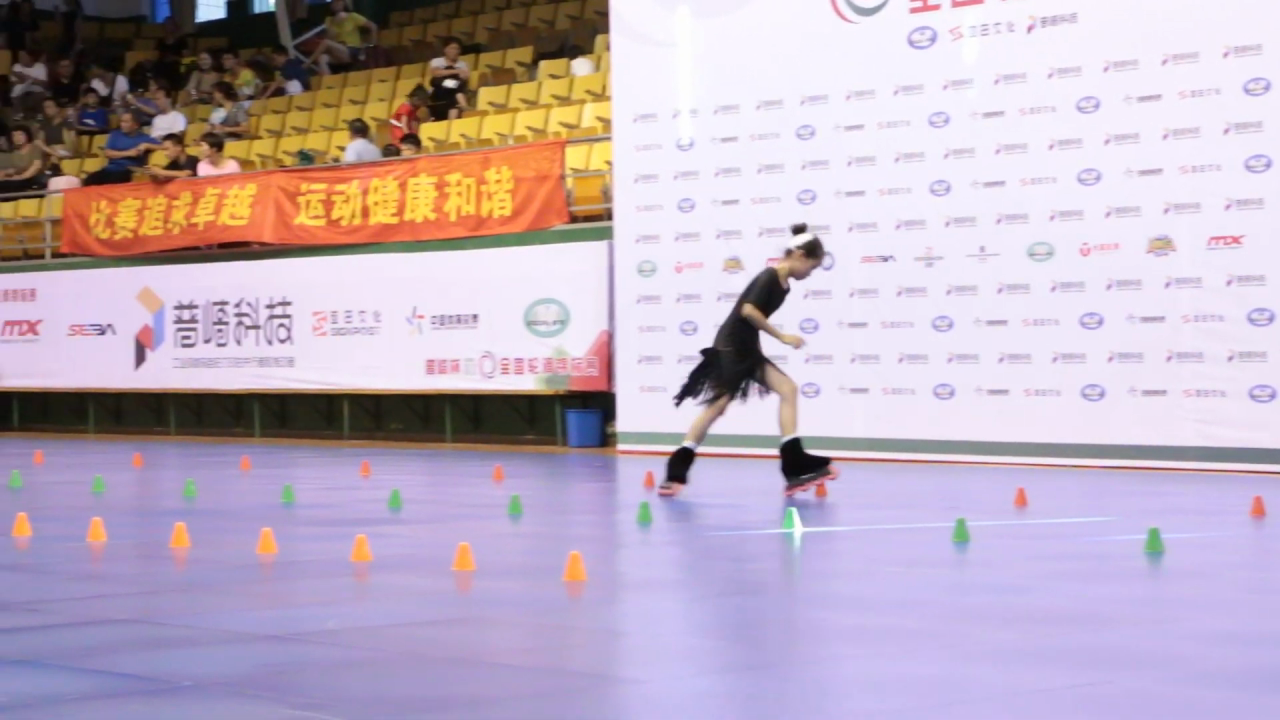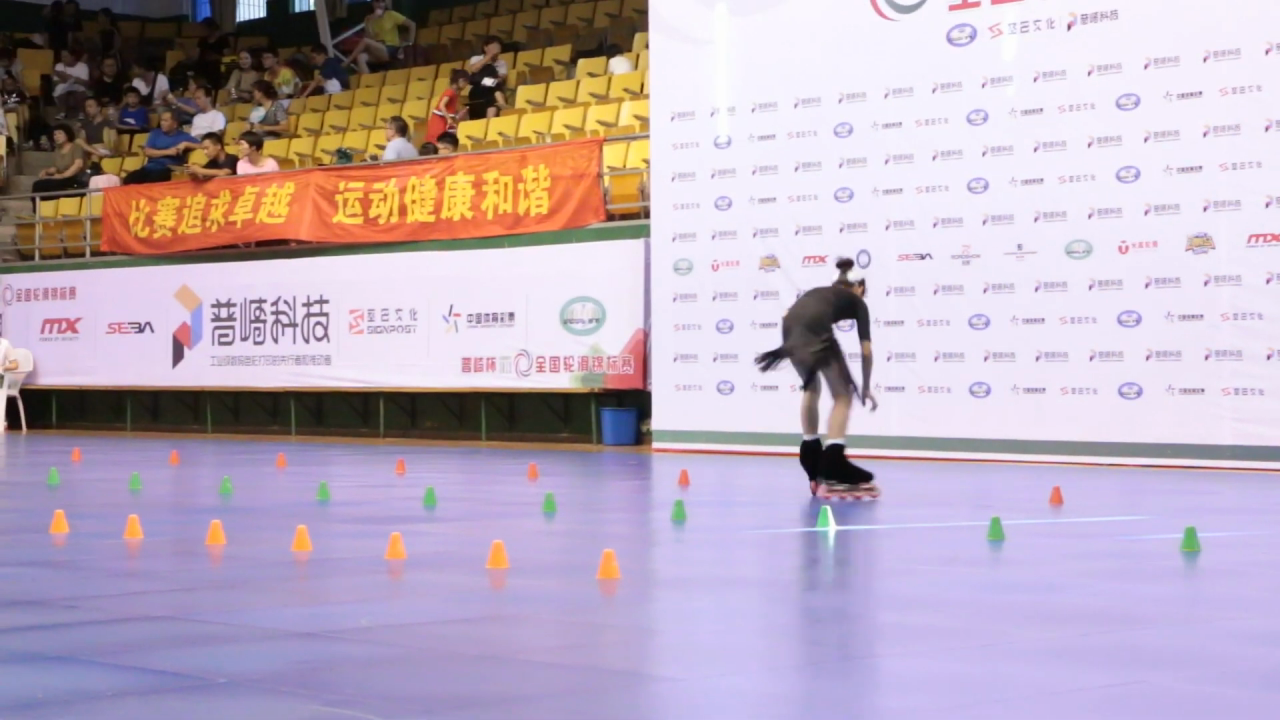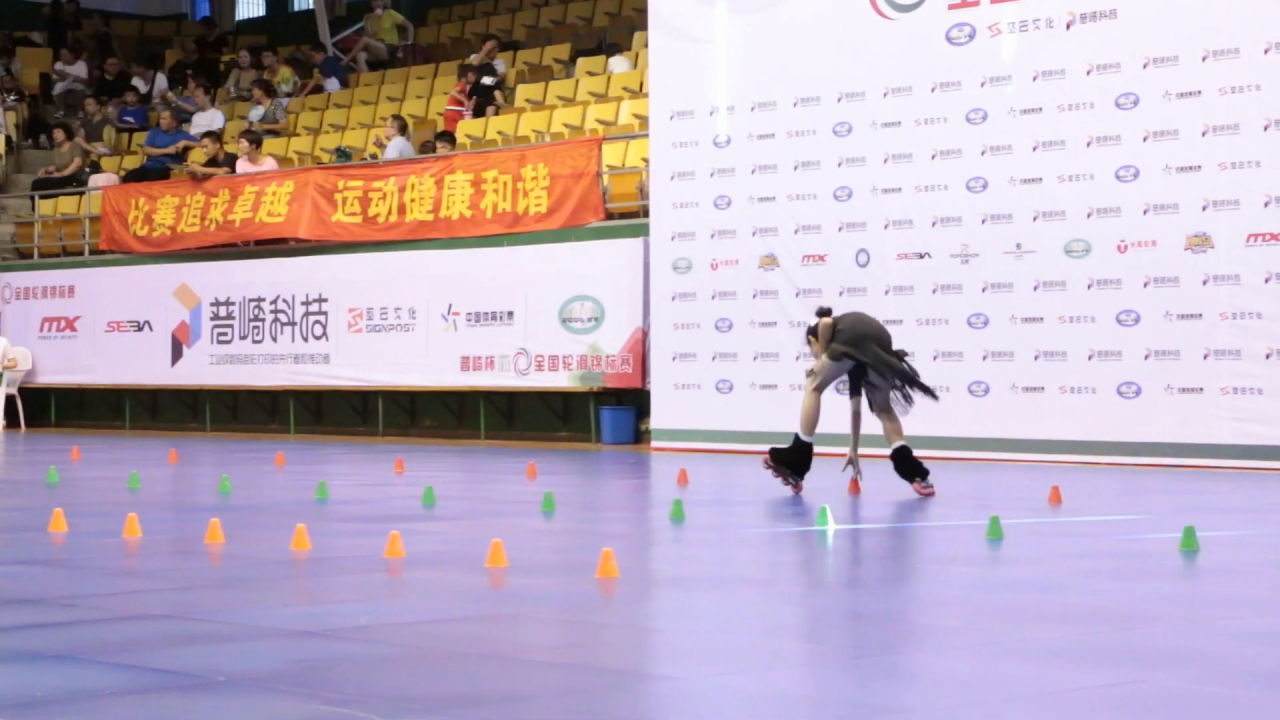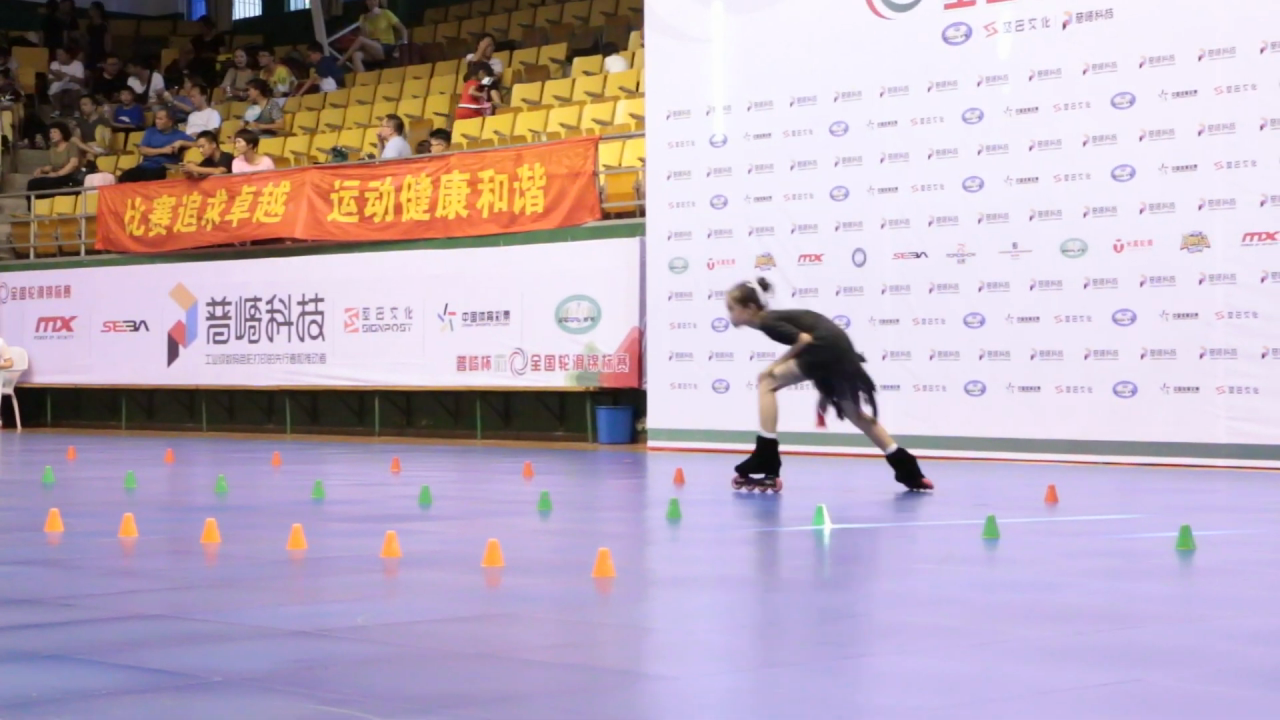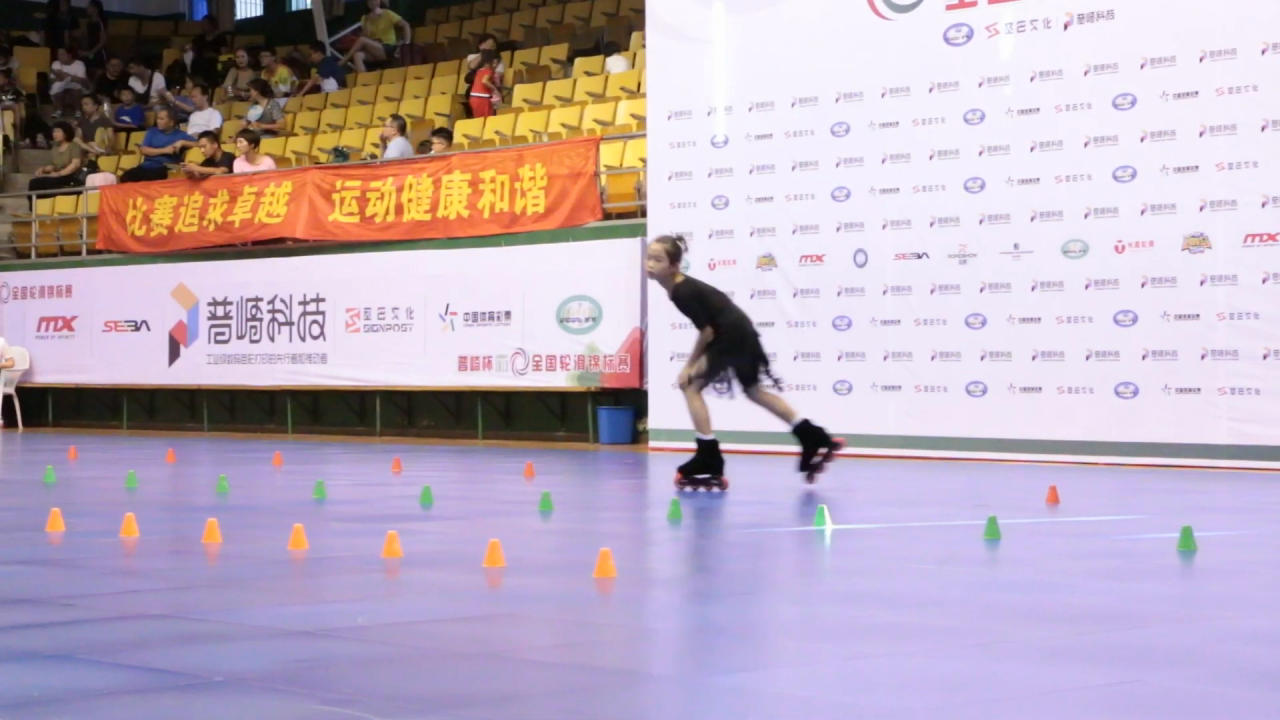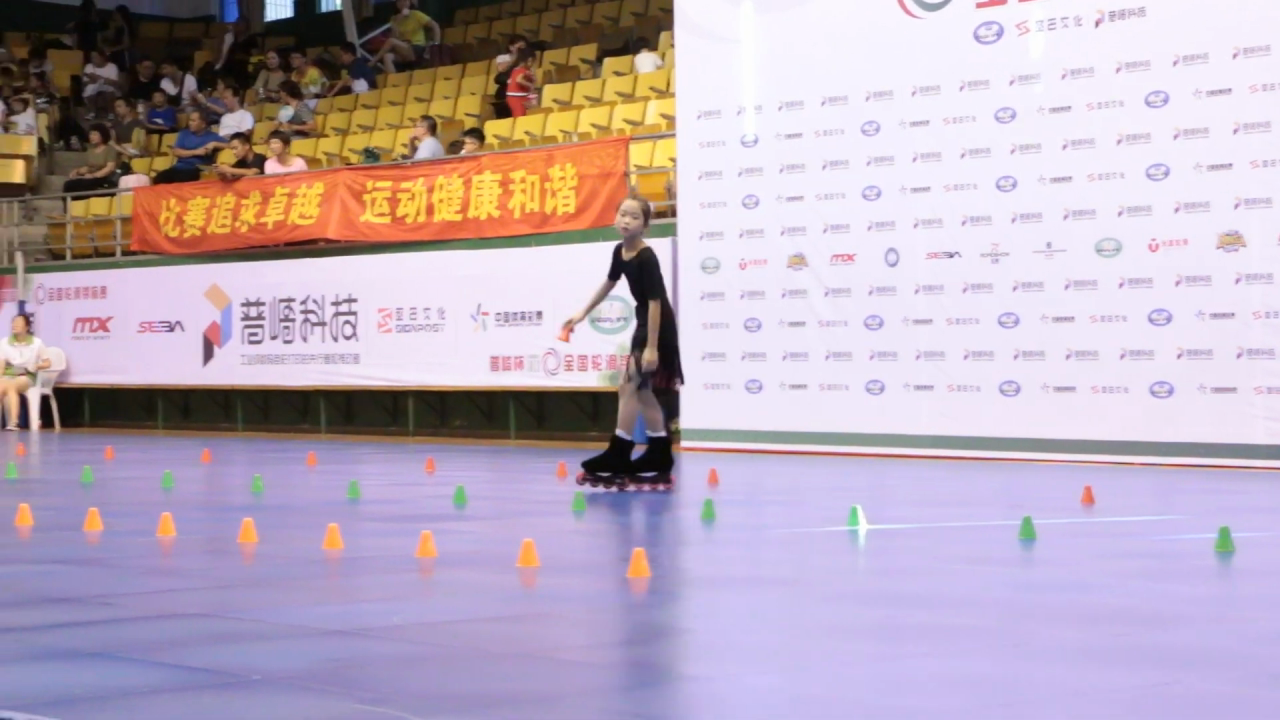
dt=0.3s
person 1, frame 1
left shoulder: (785, 285)
right shoulder: (770, 276)
right elbow: (748, 310)
right wrist: (781, 336)
left hip: (749, 348)
right hip: (730, 343)
left knee: (789, 389)
right knee: (719, 403)
left ankle: (795, 464)
right ankle: (679, 465)
person 1, frame 2
left shoulder: (818, 292)
right shoulder: (857, 303)
left elbow: (788, 315)
right elbow: (865, 349)
left wrist: (793, 342)
right wrist: (866, 387)
left hip: (792, 327)
right hip: (816, 329)
left knee: (812, 388)
right knee: (843, 396)
left ankle: (813, 455)
right ankle: (833, 465)
person 1, frame 3
left shoulder: (818, 329)
left elbow: (826, 322)
right elbow: (856, 405)
left wrist: (822, 357)
right wrist: (853, 449)
left hip: (852, 341)
right hip: (880, 341)
left knee: (814, 386)
right knee: (883, 409)
left ankle: (796, 459)
right ankle: (913, 471)
person 1, frame 4
left shoulder: (769, 323)
right shoulder: (781, 318)
left elbow: (805, 339)
left wrist: (779, 363)
right wrist: (824, 396)
left hip: (827, 348)
right hip: (840, 347)
left knee: (767, 382)
right knee: (854, 413)
left ankle: (765, 466)
right ankle: (908, 470)
person 1, frame 5
left shoulder: (681, 292)
right shoulder: (679, 285)
left elbow: (707, 332)
left wrist: (690, 367)
left hip: (733, 336)
right hip: (738, 332)
left knee: (691, 385)
right knee: (756, 392)
left ankle: (709, 462)
right ankle: (815, 441)
person 1, frame 6
left shoulder: (647, 258)
right shoulder: (620, 252)
left elbow: (655, 302)
right elbow: (608, 284)
left wrist: (652, 346)
right wrist: (581, 315)
left hip: (658, 328)
right hip: (645, 324)
left knee: (628, 384)
right knee: (639, 389)
left ankle: (617, 462)
right ankle: (659, 459)
